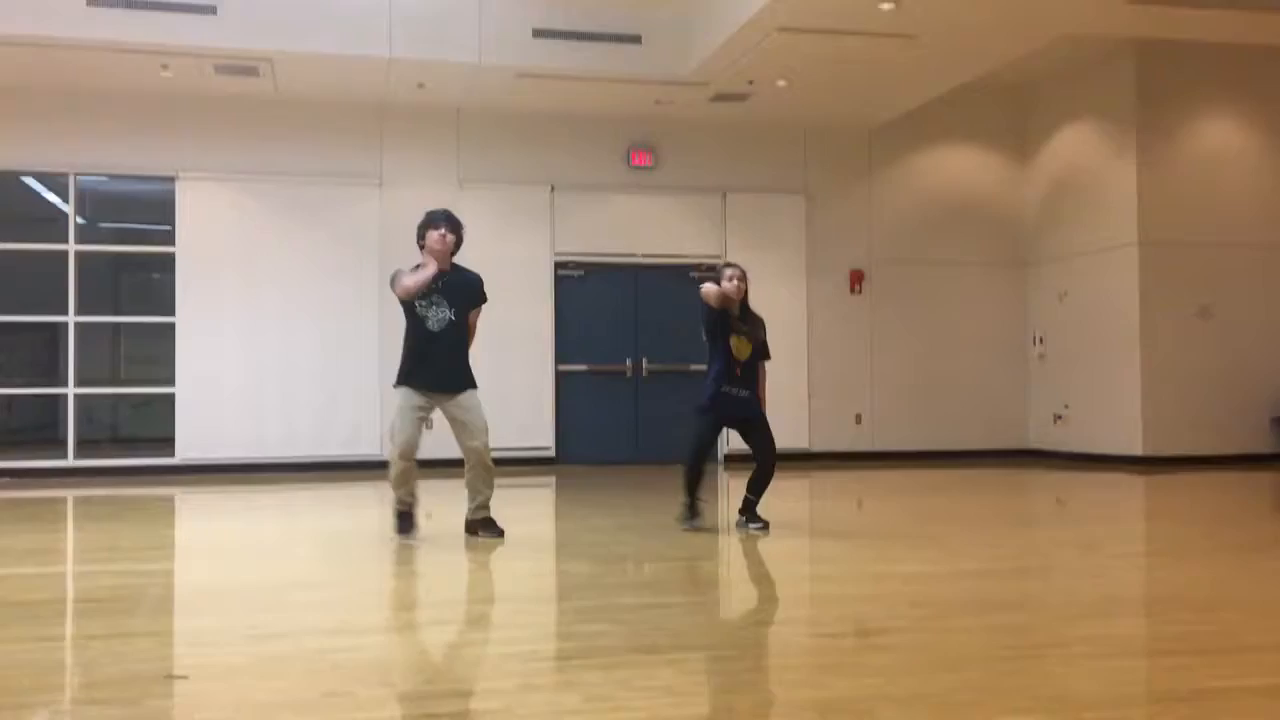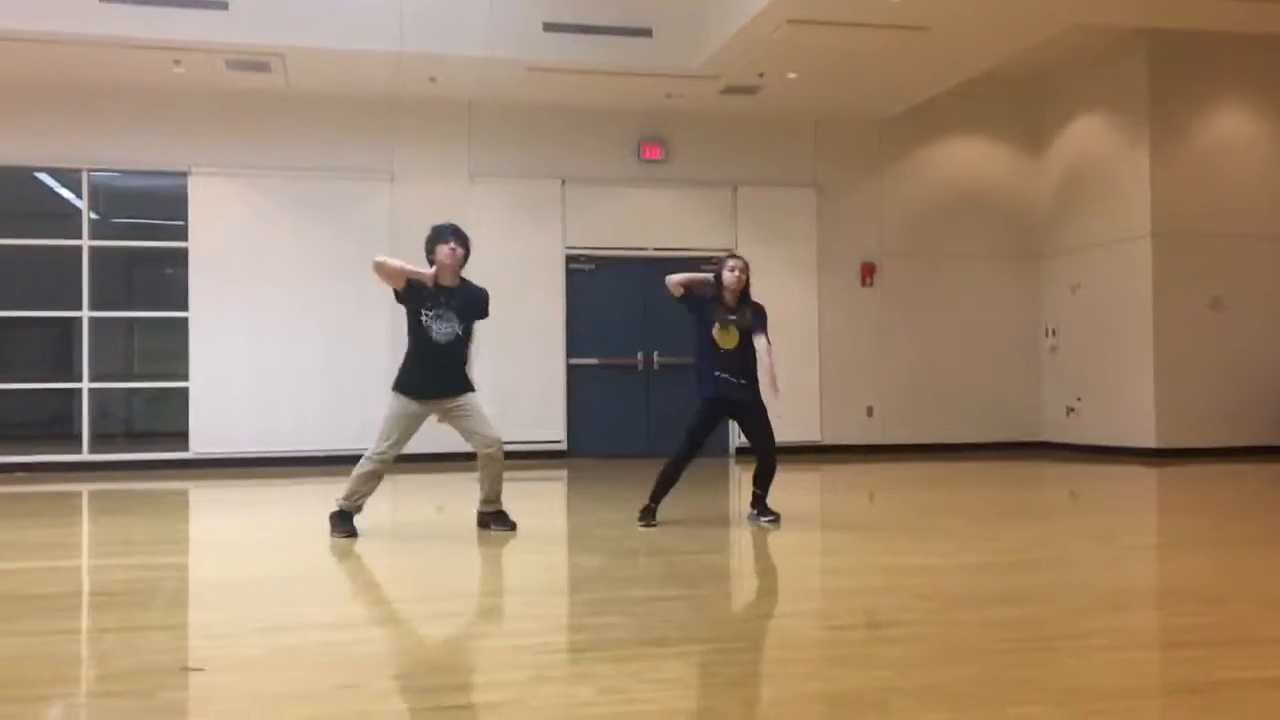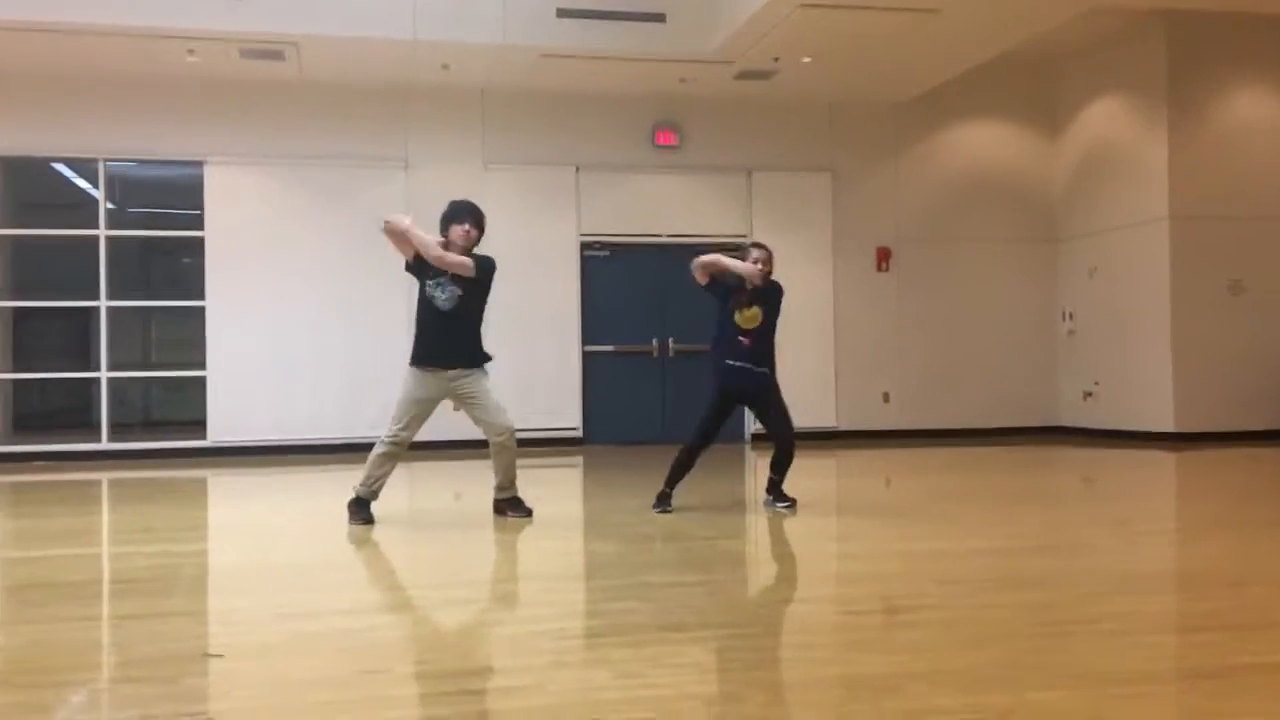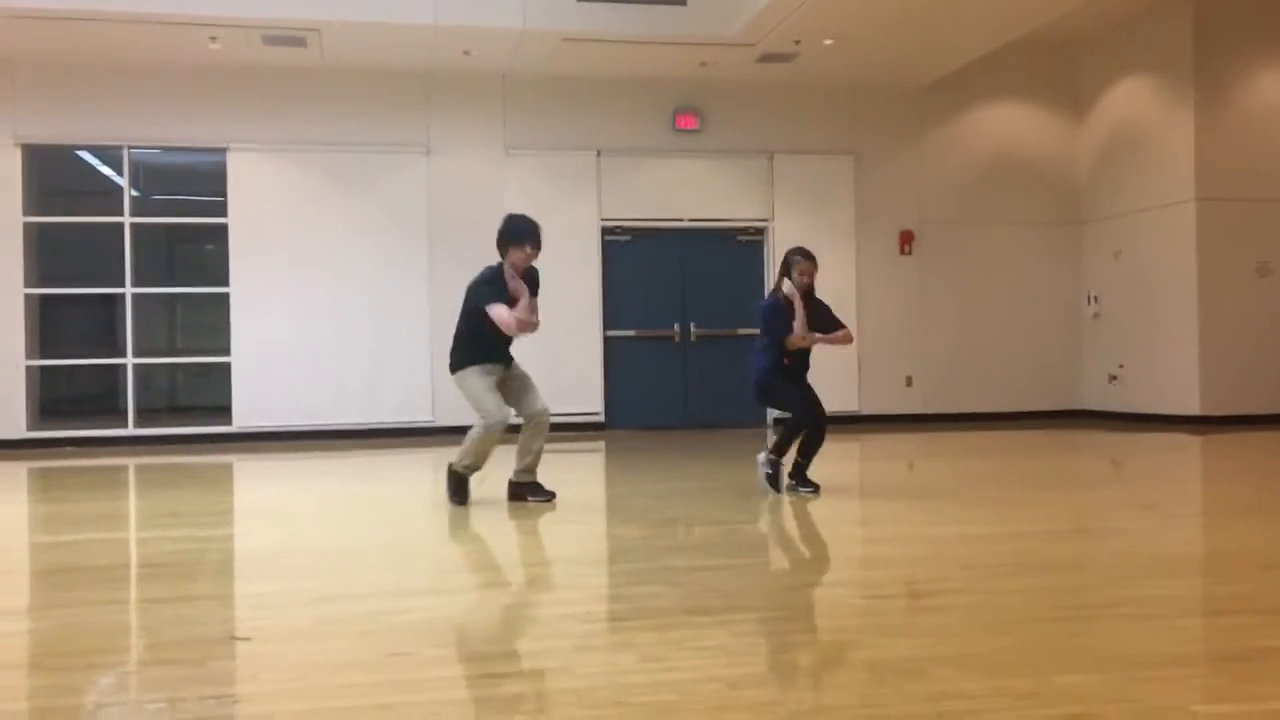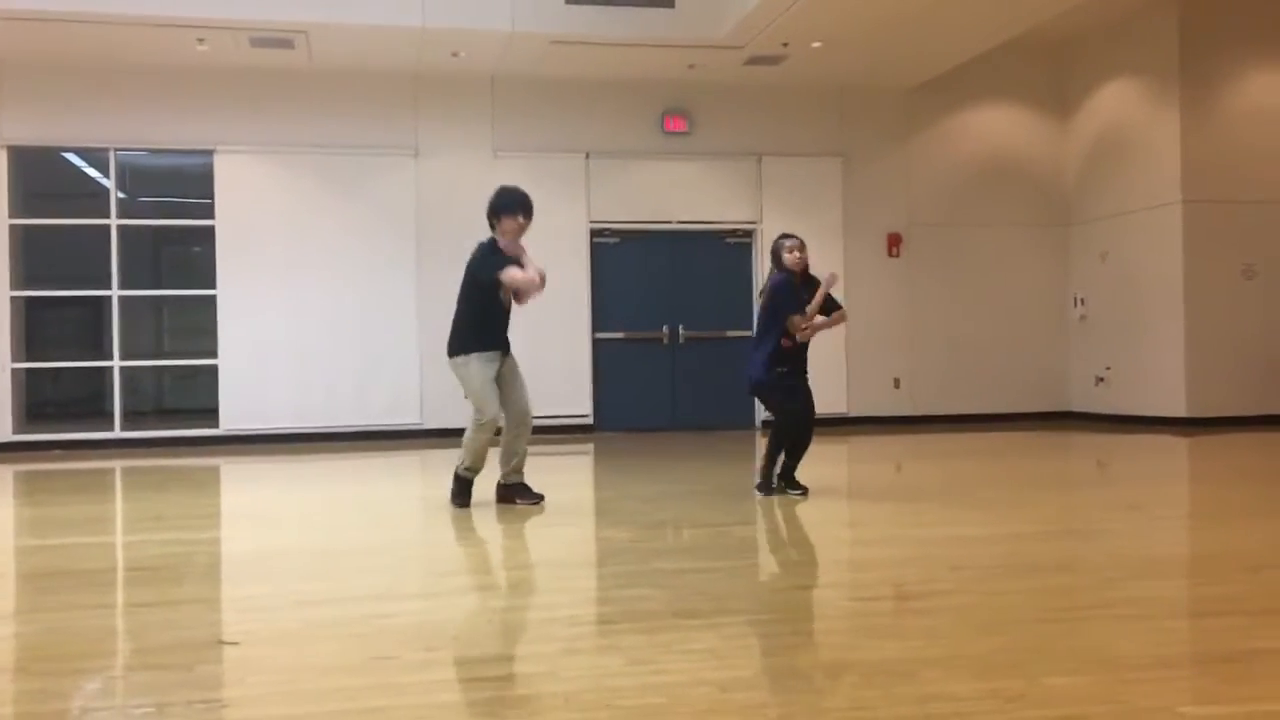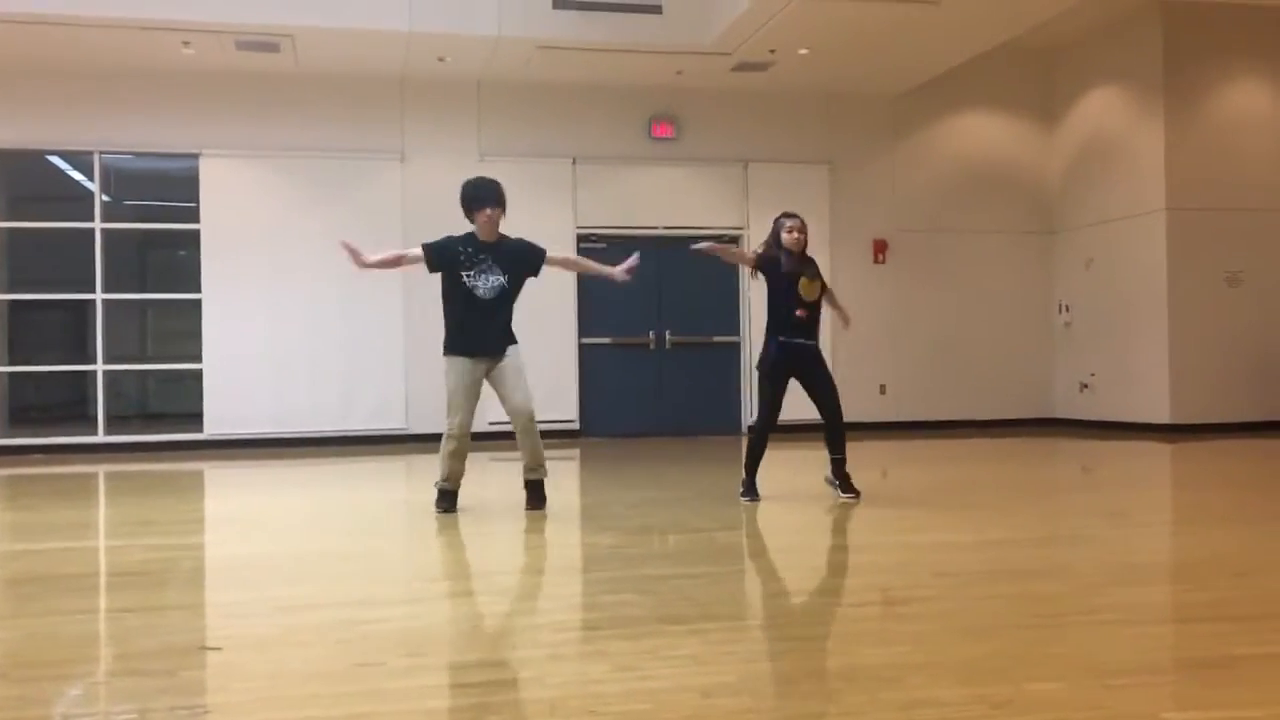
dt=0.3s
person 1, frame 1
left shoulder: (470, 281)
right shoulder: (408, 276)
right elbow: (406, 289)
left wrist: (453, 357)
right wrist: (430, 269)
left hip: (459, 383)
right hip: (414, 381)
left knee: (478, 449)
right knee: (402, 449)
left ankle: (479, 516)
right ankle: (405, 508)
person 1, frame 2
left shoulder: (476, 296)
right shoulder: (416, 288)
right elbow: (380, 265)
left wrist: (459, 359)
right wrist: (425, 274)
left hip: (456, 391)
right hip: (412, 391)
left knee: (492, 444)
right knee: (381, 453)
left ankle: (490, 510)
right ankle: (345, 511)
person 1, frame 3
left shoulder: (484, 265)
right shoulder: (423, 260)
left elbow: (446, 262)
right elbow: (391, 229)
left wrist: (412, 231)
right wrist: (428, 239)
left hip: (469, 370)
right hip: (425, 368)
left knee: (502, 431)
right knee: (397, 436)
left ankle: (505, 495)
right ankle: (362, 498)
person 1, frame 4
left shoulder: (530, 277)
right shoulder: (487, 283)
left elbow: (531, 324)
right elbow: (512, 326)
left wrist: (522, 301)
right wrist: (522, 305)
left hip: (503, 361)
right hip: (471, 364)
left knee: (538, 413)
right knee: (495, 419)
left ankle: (523, 481)
right ankle: (460, 470)
person 1, frame 5
left shoulder: (512, 253)
right shoulder: (486, 255)
left elbow: (522, 297)
right elbow: (530, 283)
left wrist: (523, 260)
right wrist: (526, 261)
left hip: (499, 348)
right hip: (469, 350)
left knee: (520, 413)
right knee: (487, 416)
left ankle: (510, 483)
right ankle: (464, 478)
person 1, frame 6
left shoulder: (517, 250)
right shoulder: (452, 248)
left elbow: (564, 260)
right elbow: (405, 257)
left wrist: (612, 271)
right wrist: (368, 262)
left hip: (502, 347)
right hip: (460, 353)
left knee: (522, 411)
right knee: (458, 425)
left ankle: (535, 481)
right ankle: (447, 487)
person 2, frame 1
left shoulder: (756, 322)
right shoulder: (716, 316)
left elbow: (760, 366)
right elbow: (707, 291)
left wrist: (761, 405)
right wrist: (723, 292)
left hip: (747, 403)
right hip: (716, 400)
left knee: (768, 458)
right knee: (698, 454)
left ankle: (747, 512)
right ankle: (691, 507)
person 2, frame 2
left shoulder: (754, 311)
right shoulder: (705, 304)
left elbow: (761, 343)
right elbow: (671, 281)
left wrist: (769, 376)
right wrist: (707, 278)
left hip: (746, 394)
right hip: (713, 394)
left knee: (767, 452)
right knee: (685, 451)
left ankle: (758, 505)
right ankle: (651, 506)
person 2, frame 3
left shoulder: (770, 290)
right shoulder: (728, 291)
left elbow: (754, 277)
right elbow: (698, 266)
left wrist: (721, 259)
right wrist: (721, 262)
left hip: (763, 381)
right hip: (729, 379)
left knee: (785, 438)
right knee: (701, 438)
left ankle: (774, 490)
right ankle: (665, 493)
person 2, frame 4
left shoulder: (816, 306)
right shoulder: (773, 305)
left elbow: (847, 336)
right elbow: (797, 340)
left wrist: (818, 339)
right wrist: (797, 300)
left hip: (796, 378)
right hip: (769, 378)
left knee: (818, 422)
right knee: (806, 413)
left ankle: (798, 476)
right ankle: (771, 459)
person 2, frame 5
left shoulder: (810, 284)
right shoulder: (780, 284)
left elbow: (840, 314)
right elbow: (802, 321)
left wrist: (818, 327)
right wrist: (825, 289)
left hip: (793, 370)
right hip: (765, 370)
left knee: (804, 423)
right knee: (787, 419)
left ankle: (786, 476)
right ankle: (766, 477)
person 2, frame 6
left shoulder: (811, 266)
right shoulder: (776, 262)
right elbow: (745, 258)
left wrist: (839, 309)
right wrist: (716, 248)
left hip: (810, 352)
right hip: (780, 352)
left knee: (833, 413)
right knee: (767, 420)
left ankle: (840, 475)
right ankle: (749, 481)
